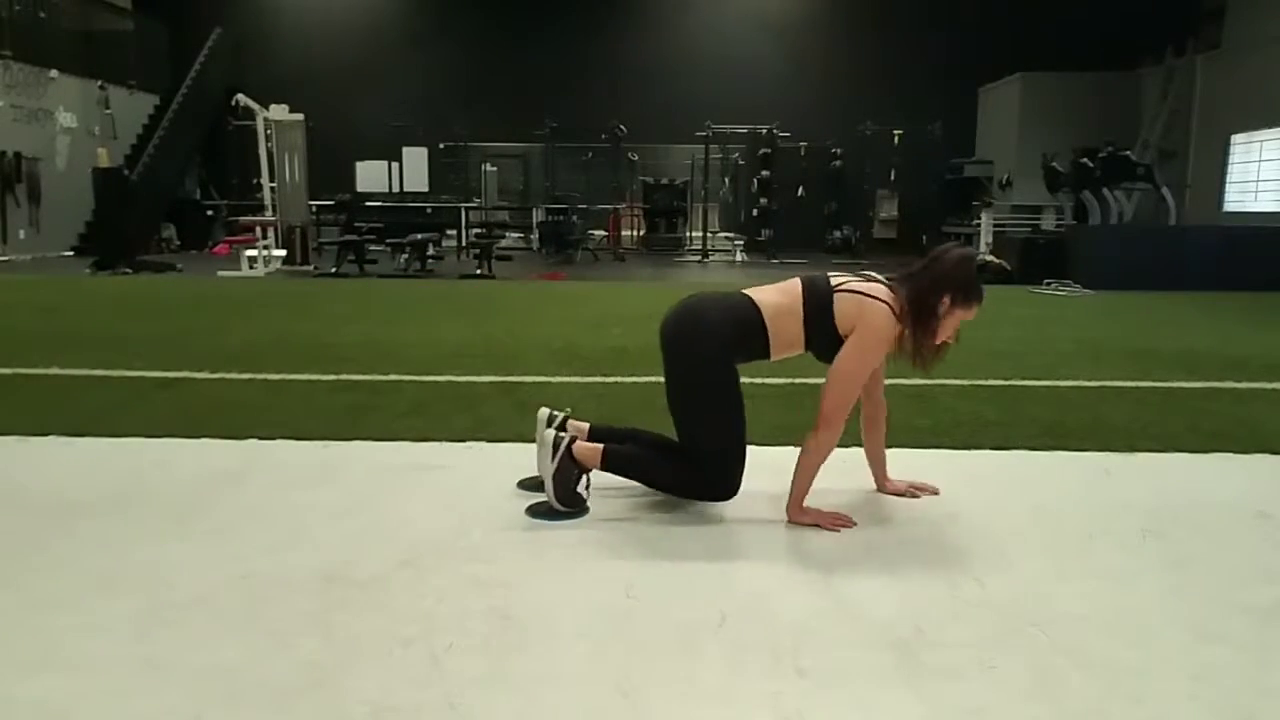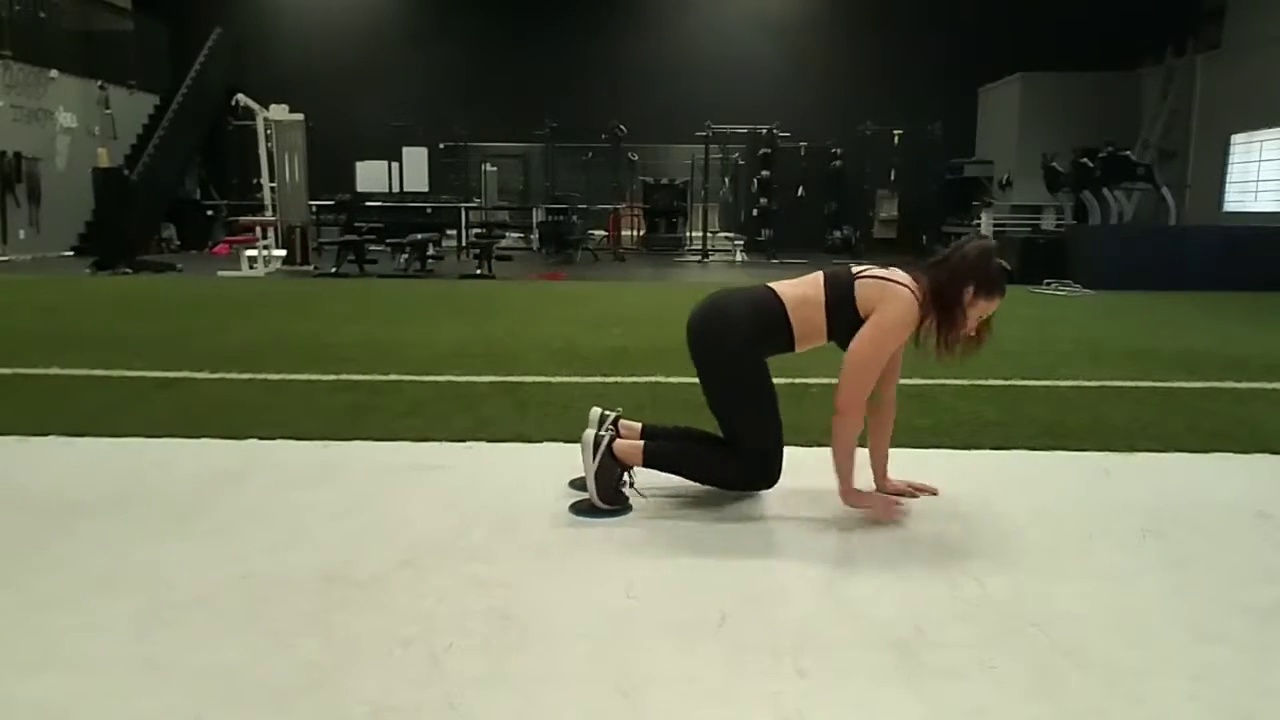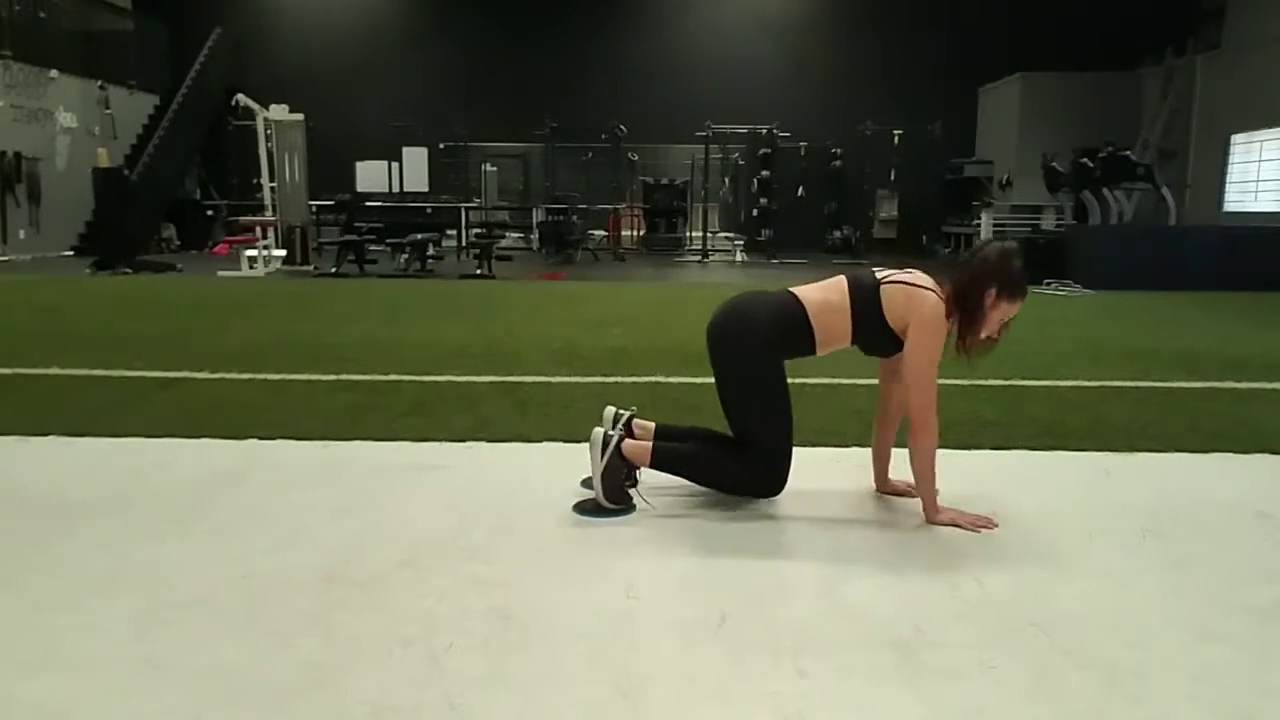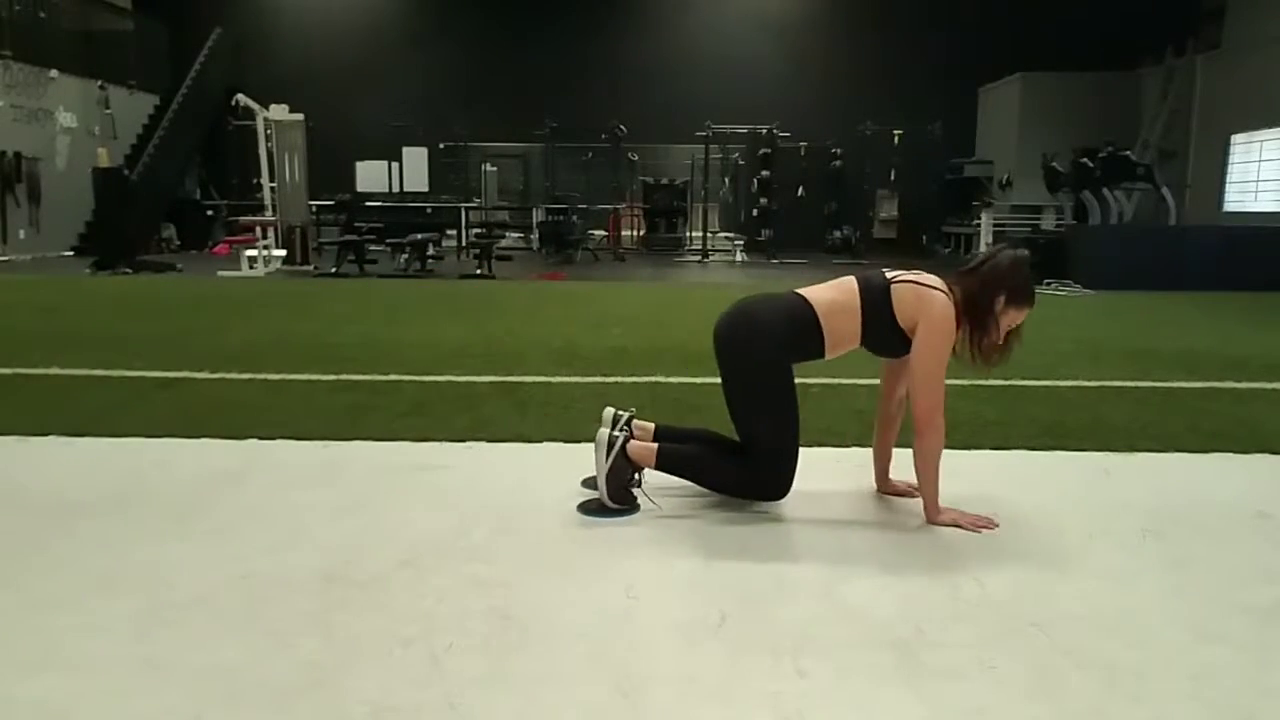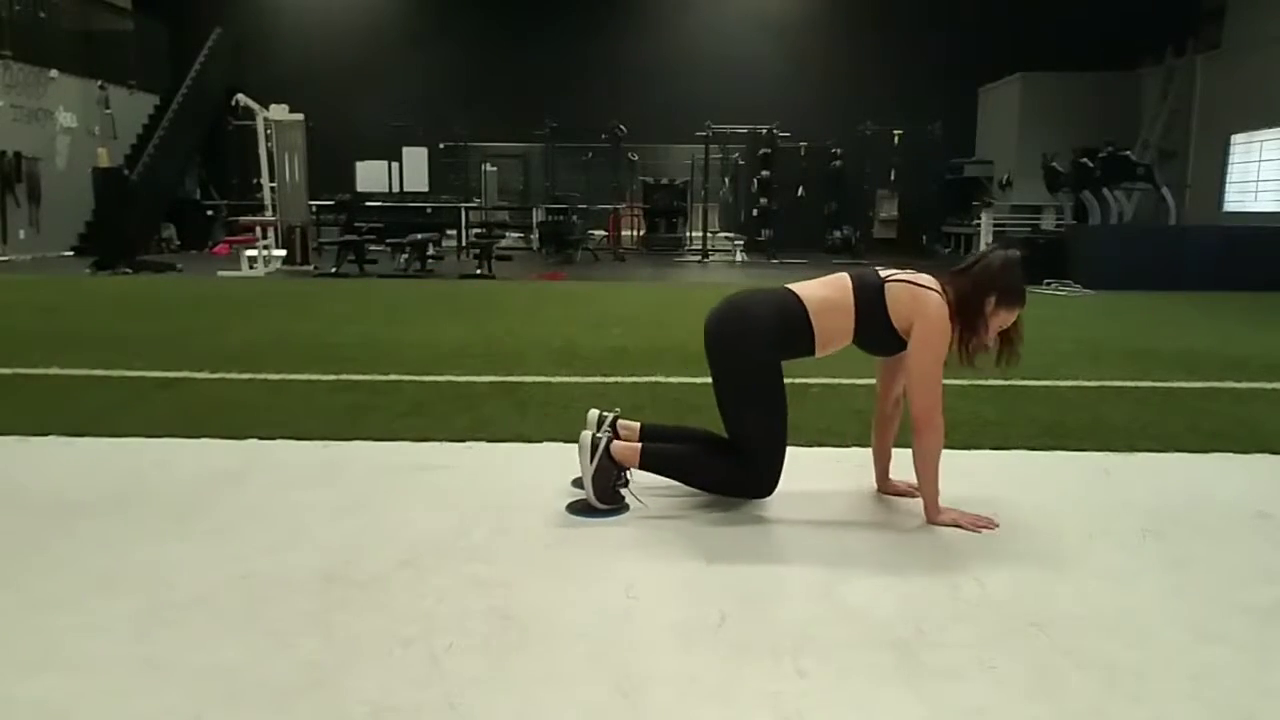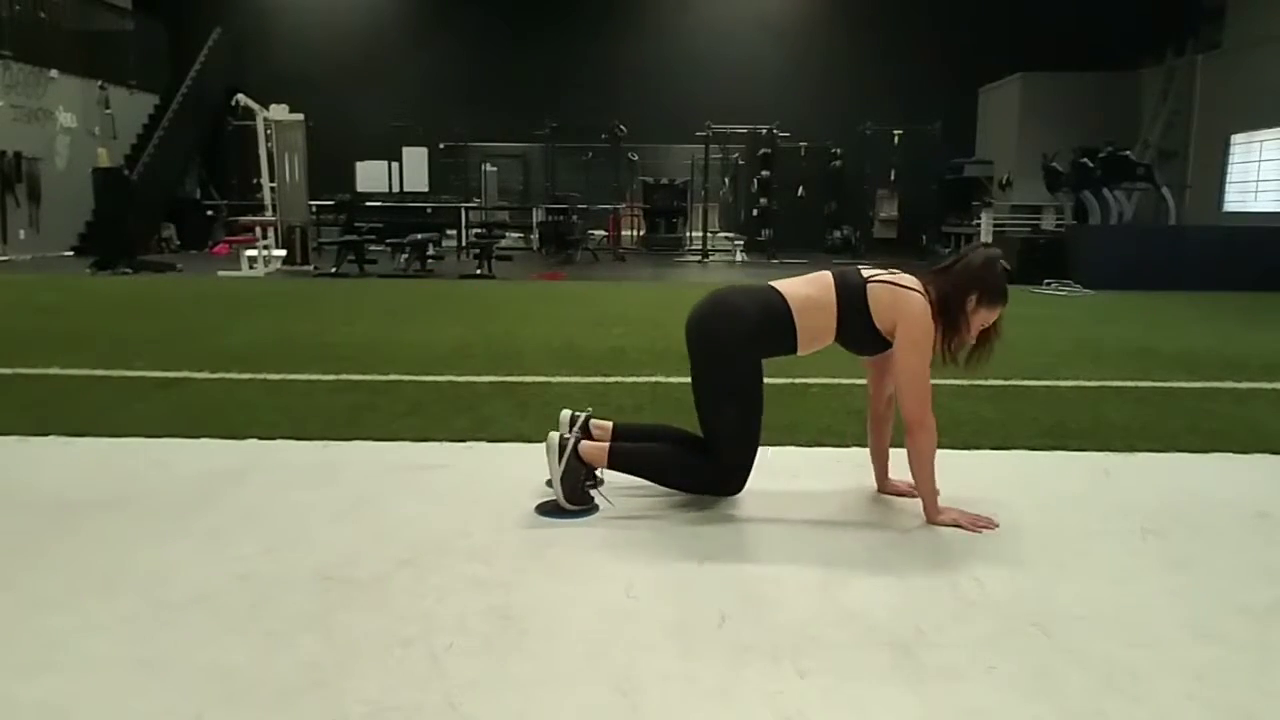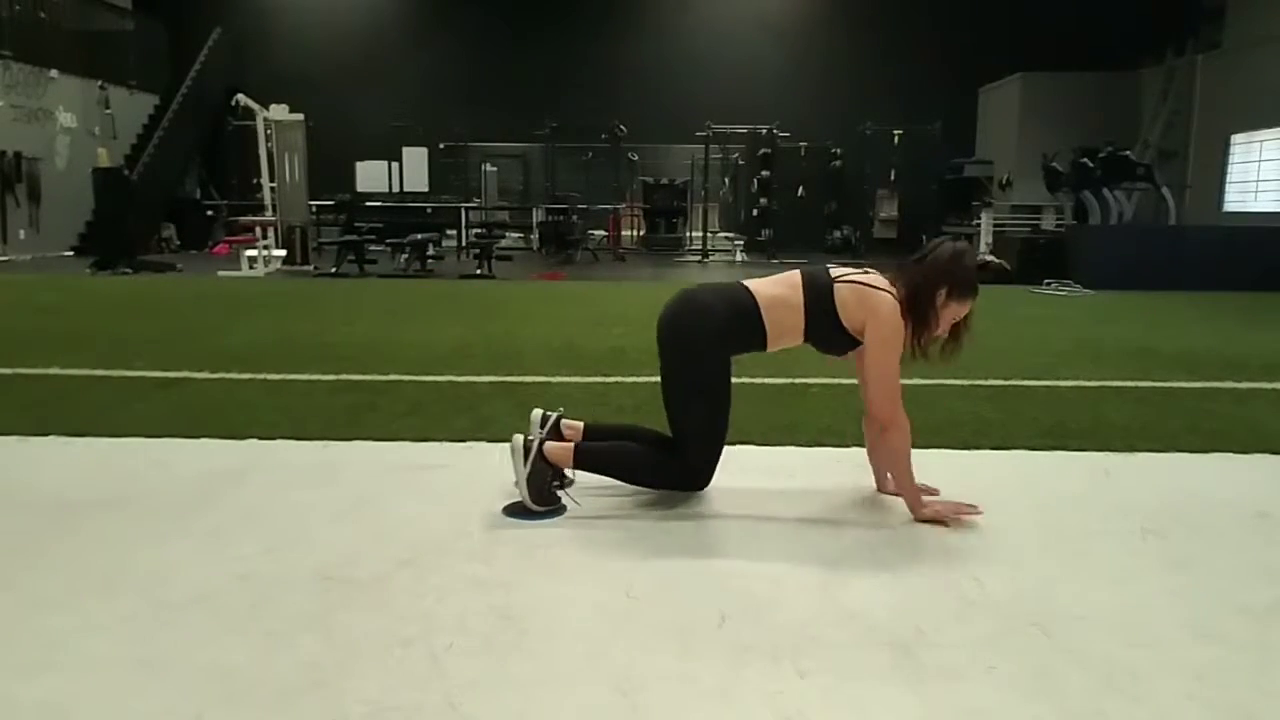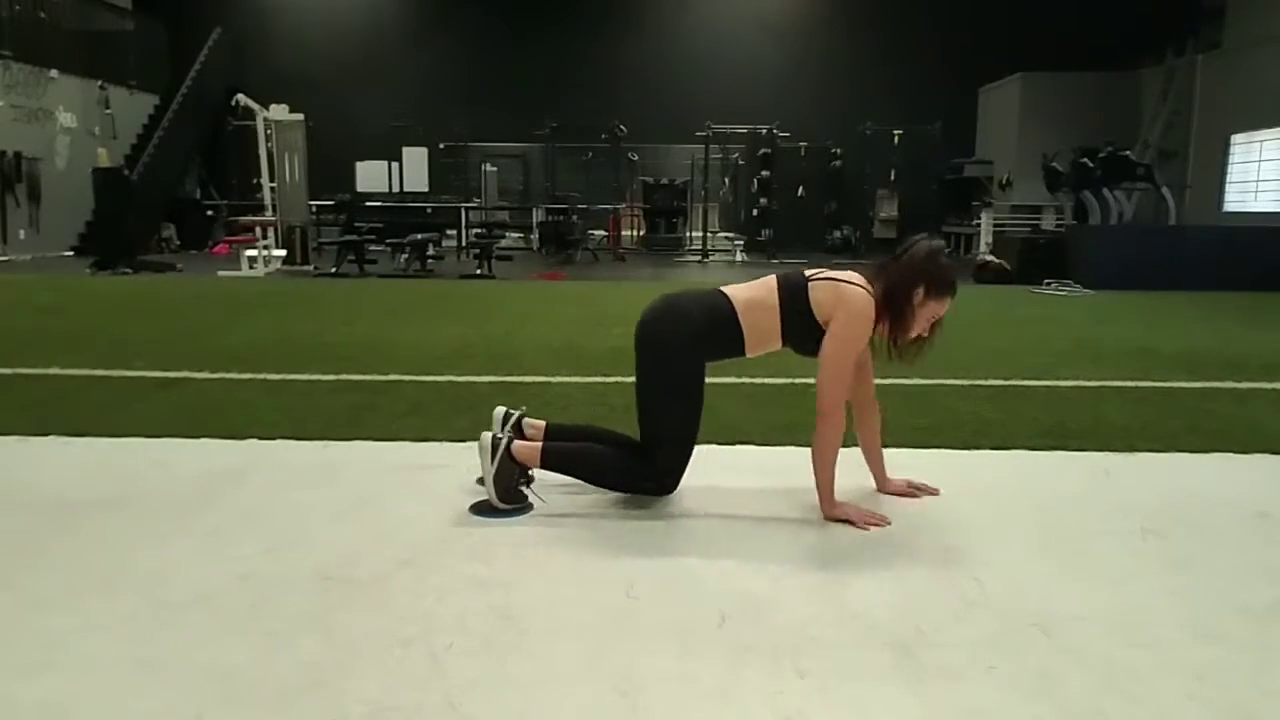
dt=0.1s
person 1, frame 1
left shoulder: (881, 301)
right shoulder: (880, 318)
left elbow: (871, 400)
right elbow: (828, 421)
left wrist: (883, 480)
right wrist: (794, 506)
left hip: (701, 324)
right hip: (703, 335)
left knee: (706, 456)
right knee: (718, 481)
left ankle: (572, 429)
right ankle: (574, 450)
person 1, frame 2
left shoulder: (900, 293)
right shoulder: (900, 306)
left elbow: (884, 392)
right elbow: (848, 404)
left wrist: (881, 477)
right wrist: (847, 489)
left hip: (728, 320)
right hip: (727, 330)
left knee: (748, 449)
right knee: (761, 469)
left ankle: (616, 429)
right ankle: (616, 451)
person 1, frame 3
left shoulder: (916, 297)
right shoulder: (931, 310)
left elbow: (892, 397)
right elbow: (922, 419)
left wrist: (882, 478)
right wrist: (932, 507)
left hip: (747, 324)
right hip: (750, 334)
left knee: (758, 452)
right knee: (766, 477)
left ankle: (630, 428)
right ankle: (625, 449)
person 1, frame 4
left shoulder: (923, 299)
right shoulder: (939, 311)
left elbow: (892, 398)
right elbow: (927, 421)
left wrist: (883, 479)
right wrist: (934, 509)
left hip: (754, 326)
right hip: (759, 337)
left knee: (764, 455)
right knee: (772, 481)
left ankle: (631, 429)
right ankle: (630, 451)
person 1, frame 5
left shoulder: (916, 299)
right shoulder: (933, 312)
left elbow: (891, 397)
right elbow: (928, 422)
left wrist: (885, 478)
right wrist: (934, 508)
left hip: (744, 322)
right hip: (747, 333)
left knee: (748, 454)
right knee: (756, 478)
left ankle: (616, 428)
right ankle: (612, 450)
person 1, frame 6
left shoulder: (897, 299)
right shoulder: (916, 312)
left elbow: (883, 397)
right elbow: (918, 422)
left wrist: (884, 479)
right wrist: (932, 508)
left hip: (727, 318)
right hip: (730, 329)
left knee: (723, 451)
right knee: (726, 474)
left ankle: (590, 428)
right ankle: (582, 451)
person 1, frame 7
left shoulder: (877, 299)
right shoulder: (884, 310)
left elbow: (883, 401)
right elbow: (887, 417)
left wrist: (889, 482)
right wrist: (917, 503)
left hip: (699, 318)
right hip: (699, 326)
left knee: (690, 450)
right knee: (691, 471)
left ankle: (559, 429)
right ankle: (546, 452)
person 1, frame 8
left shoulder: (852, 297)
right shoulder: (857, 307)
left elbow: (862, 400)
right elbow: (830, 413)
left wrist: (883, 480)
right wrist: (828, 503)
left hip: (677, 324)
right hip: (677, 333)
left knee: (659, 455)
right knee: (660, 476)
left ankle: (524, 428)
right ankle: (515, 452)
